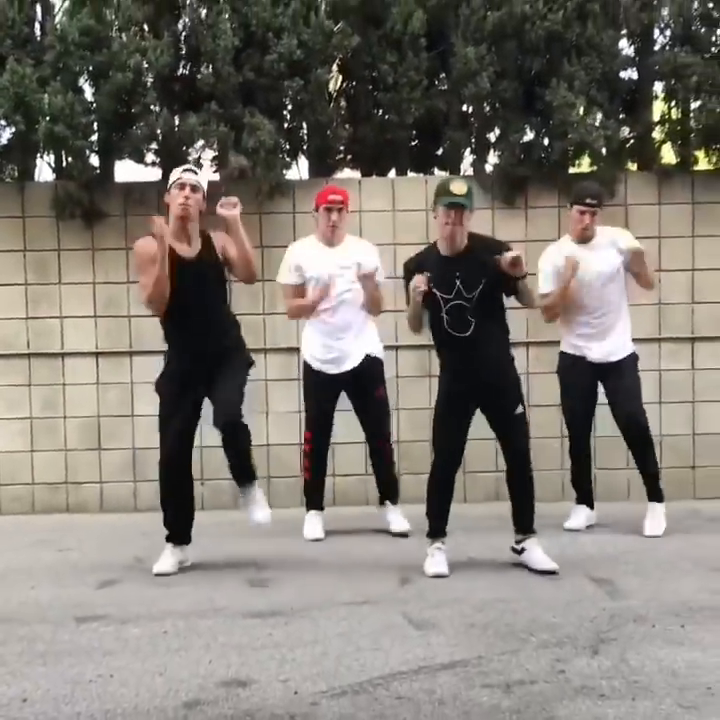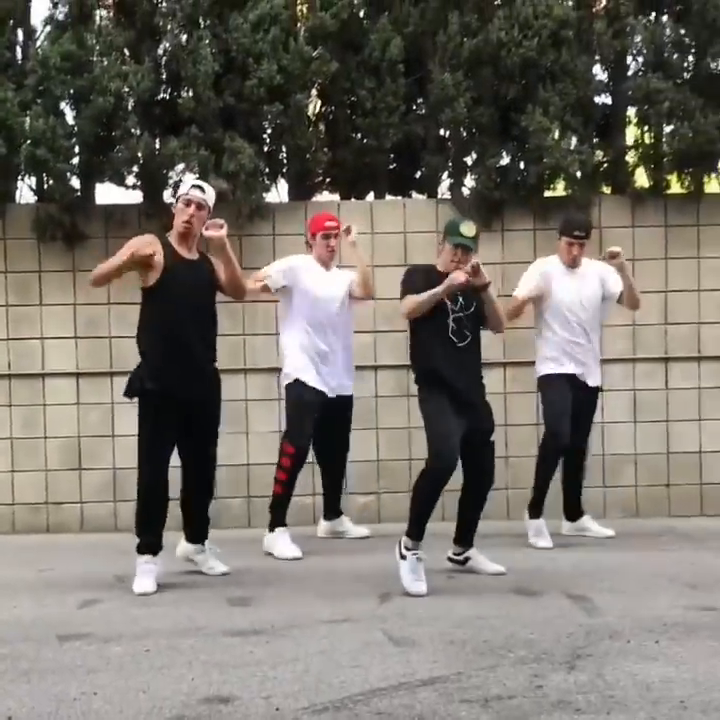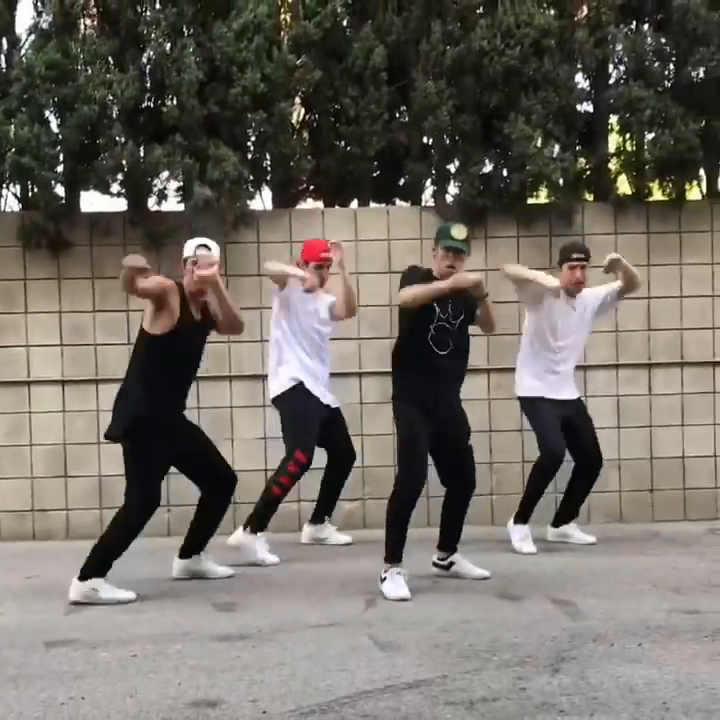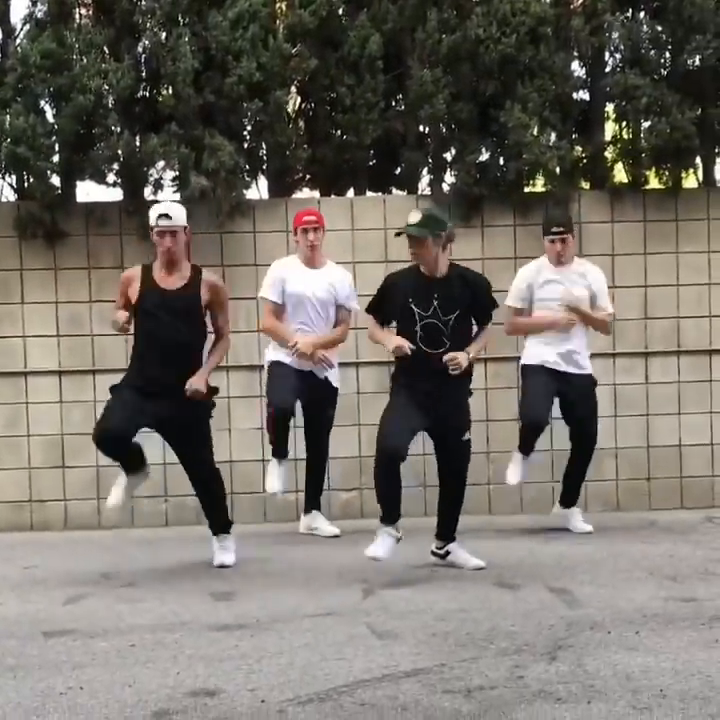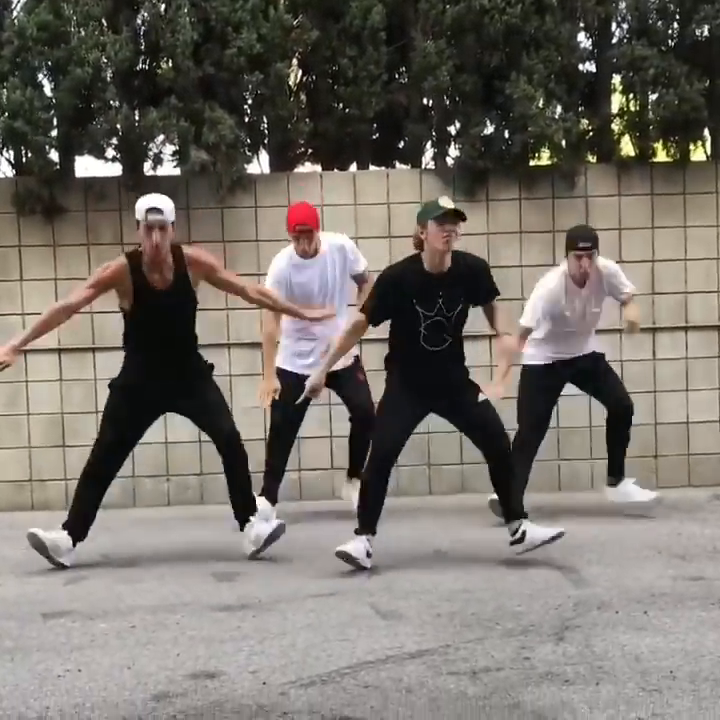
dt=0.3s
person 1, frame 1
left shoulder: (218, 241)
right shoulder: (150, 245)
left elbow: (250, 275)
right elbow: (156, 305)
left wrist: (235, 223)
right wrist: (161, 250)
left hip: (226, 356)
right hip: (182, 364)
left knee: (230, 419)
right knee: (173, 454)
left ankle: (248, 483)
right ankle: (177, 545)
person 1, frame 2
left shoulder: (206, 260)
right shoulder: (149, 245)
left elbow: (238, 291)
right elbow: (97, 279)
left wrist: (222, 244)
right wrist: (134, 260)
left hip: (201, 375)
right hip: (159, 377)
left knee: (201, 464)
right knee: (155, 464)
left ankle: (195, 544)
right ankle: (148, 556)
person 1, frame 3
left shoulder: (210, 308)
right shoulder: (165, 291)
left elbow: (236, 326)
right elbow: (131, 284)
left wrist: (217, 283)
right wrist: (133, 273)
left hip: (168, 414)
right hip: (139, 414)
left knee: (222, 479)
right knee: (143, 499)
left ankle: (190, 558)
right ankle: (89, 580)
person 1, frame 4
left shoulder: (208, 283)
right shoulder: (133, 278)
left elbow: (224, 335)
right elbow: (121, 316)
left wrist: (204, 373)
right wrist: (120, 320)
left hip: (187, 390)
right hip: (141, 385)
left knee: (202, 472)
right knee: (107, 433)
left ankle: (222, 535)
right ankle: (133, 467)
person 1, frame 5
left shoulder: (192, 260)
right shoulder: (120, 270)
left elbow: (245, 290)
right elbow: (66, 307)
left wrist: (299, 313)
left hip: (189, 373)
right hip: (138, 382)
left knee: (230, 443)
right knee: (104, 458)
left ankle: (250, 526)
right ankle: (69, 537)
person 2, frame 1
left shoulder: (491, 252)
right shoulder: (420, 264)
left elbow: (529, 303)
right elbow: (416, 326)
left wrist: (519, 275)
right wrist: (413, 301)
left hip: (498, 372)
right hip: (455, 377)
left knee: (519, 455)
right knee: (445, 461)
left ankle: (525, 540)
right ankle: (436, 544)
person 2, frame 2
left shoulder: (472, 289)
right shoulder: (420, 275)
left elbow: (497, 324)
right elbow: (406, 311)
left wrist: (483, 288)
right wrist: (447, 284)
left hip: (473, 393)
right hip: (438, 391)
left knee: (482, 474)
right knee: (442, 461)
left ankle: (462, 550)
right ankle: (410, 545)
person 2, frame 3
left shoulder: (463, 296)
right shoulder: (417, 277)
left elbow: (488, 325)
right elbow: (404, 299)
left wrist: (480, 294)
right wrist: (451, 283)
left hip: (448, 401)
right hip: (412, 400)
left knee: (463, 481)
right knee: (411, 479)
left ankle: (446, 556)
right ankle: (391, 568)
person 2, frame 4
left shoulder: (471, 282)
right shoulder: (397, 283)
left elbow: (489, 326)
right elbow: (374, 324)
left wrist: (469, 353)
right wrist: (388, 338)
left hip: (453, 393)
right hip: (409, 391)
left knee: (454, 475)
right knee: (389, 450)
left ankle: (444, 545)
right ankle: (388, 527)
person 2, frame 5
left shoulder: (473, 268)
right shoulder: (397, 276)
left elbow: (488, 302)
right elbow: (360, 323)
left wrist: (502, 334)
right wrist: (323, 368)
left hip: (454, 379)
right hip: (407, 383)
left knee: (497, 443)
right knee: (382, 454)
left ankle: (518, 528)
right ankle: (363, 539)
person 3, frame 1
left shoulder: (363, 250)
right shoulder: (299, 252)
left elbow: (376, 308)
right elbow: (292, 309)
left wrist: (368, 285)
right wrist: (315, 301)
left hip: (362, 353)
right hip: (320, 357)
left knee: (378, 429)
right knee: (316, 435)
left ankle: (390, 503)
right ankle: (314, 510)
person 3, frame 2
left shoulder: (345, 277)
right shoulder: (293, 266)
left elbow: (367, 291)
right elbow: (252, 283)
left wrist: (357, 250)
right wrist: (263, 285)
left hip: (340, 379)
right hip: (304, 376)
left knee: (335, 451)
right knee: (296, 447)
left ankle: (332, 518)
right ankle: (276, 530)
person 3, frame 3
left shoulder: (327, 299)
right shoulder: (289, 283)
left elbow: (348, 311)
right elbow: (271, 268)
left wrist: (343, 269)
right wrist: (299, 274)
left hip: (319, 390)
right hip: (293, 385)
left knee: (344, 456)
right knee: (300, 456)
left ankle: (318, 524)
right ankle: (252, 532)
person 3, frame 4
left shoulder: (340, 276)
right shoulder: (281, 270)
left elbow: (344, 328)
right elbow: (267, 321)
left wrist: (314, 344)
right wrist: (297, 345)
left hip: (323, 369)
right hip: (286, 360)
left knee: (318, 443)
right knee: (279, 407)
left ankle: (312, 513)
right ankle: (279, 459)
person 3, frame 5
left shoulder: (342, 246)
right shoulder: (282, 265)
left elbow: (366, 284)
right elbow: (271, 322)
right wrist: (268, 374)
left hip: (342, 353)
right hip: (295, 359)
left knee: (365, 412)
right knee: (282, 428)
left ankle: (354, 480)
right ankle: (267, 499)
person 4, frame 1
left shoulder: (618, 240)
right shoulder: (553, 256)
left elbow: (647, 283)
right elbow: (549, 313)
left wrist: (640, 258)
right wrist: (567, 284)
left hip: (618, 353)
right hip: (576, 356)
left knee: (635, 423)
right knee: (578, 434)
left ankle: (655, 500)
right ankle: (583, 505)
person 4, frame 2
left shoulder: (598, 271)
right shoulder: (542, 270)
left elbow: (633, 304)
right elbow: (510, 313)
left wrist: (621, 268)
right wrist: (529, 297)
left hip: (589, 374)
right hip: (556, 372)
left knee: (576, 447)
right knee: (557, 439)
left ankle: (574, 518)
right ankle: (535, 517)
person 4, frame 3
left shoulder: (594, 297)
right shoulder: (541, 286)
left elbow: (632, 286)
right elbow: (509, 270)
left wrist: (621, 265)
right wrist: (544, 282)
left hip: (568, 393)
right hip: (536, 392)
left knee: (592, 459)
right knee: (553, 453)
left ankle: (562, 524)
right ankle: (520, 523)
person 4, frame 4
left shoulder: (591, 274)
right shoulder: (530, 275)
left elbow: (607, 326)
right elbow: (511, 325)
left wrist: (583, 312)
right wrist: (547, 320)
left hip: (578, 368)
right hip: (538, 363)
left knee: (586, 441)
right knee: (534, 418)
left ankle: (568, 506)
right ankle: (523, 454)
person 4, frame 5
left shoulder: (607, 270)
right shoulder: (550, 287)
left elbow: (629, 296)
right elbow: (520, 334)
left wrist: (631, 311)
right wrist: (500, 378)
left hip: (585, 355)
right hip: (543, 361)
left knee: (622, 406)
right knee: (530, 429)
left ankle: (617, 483)
